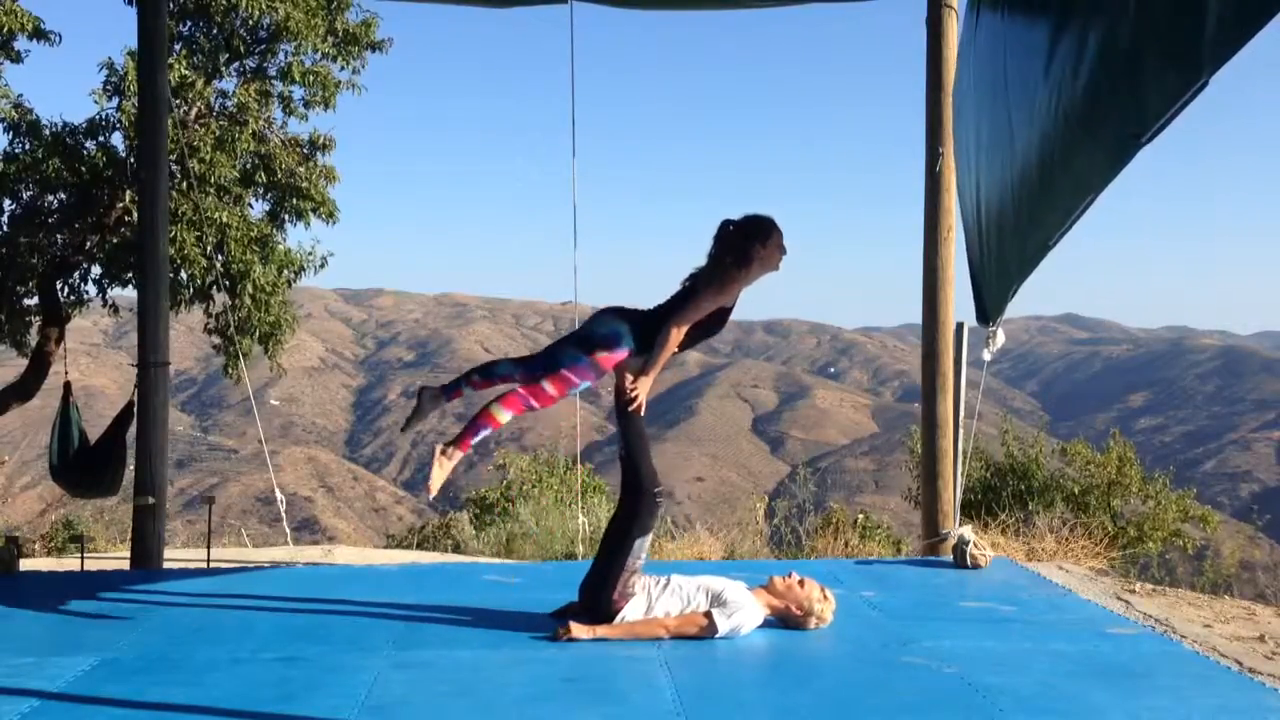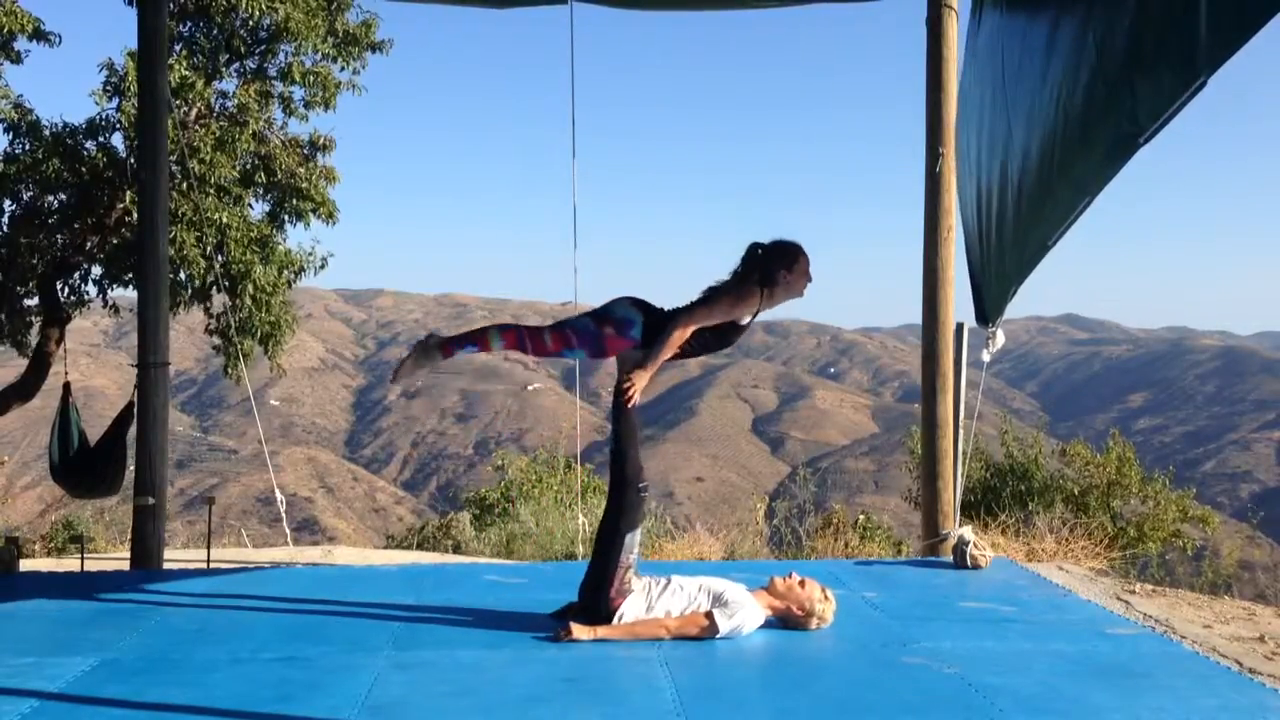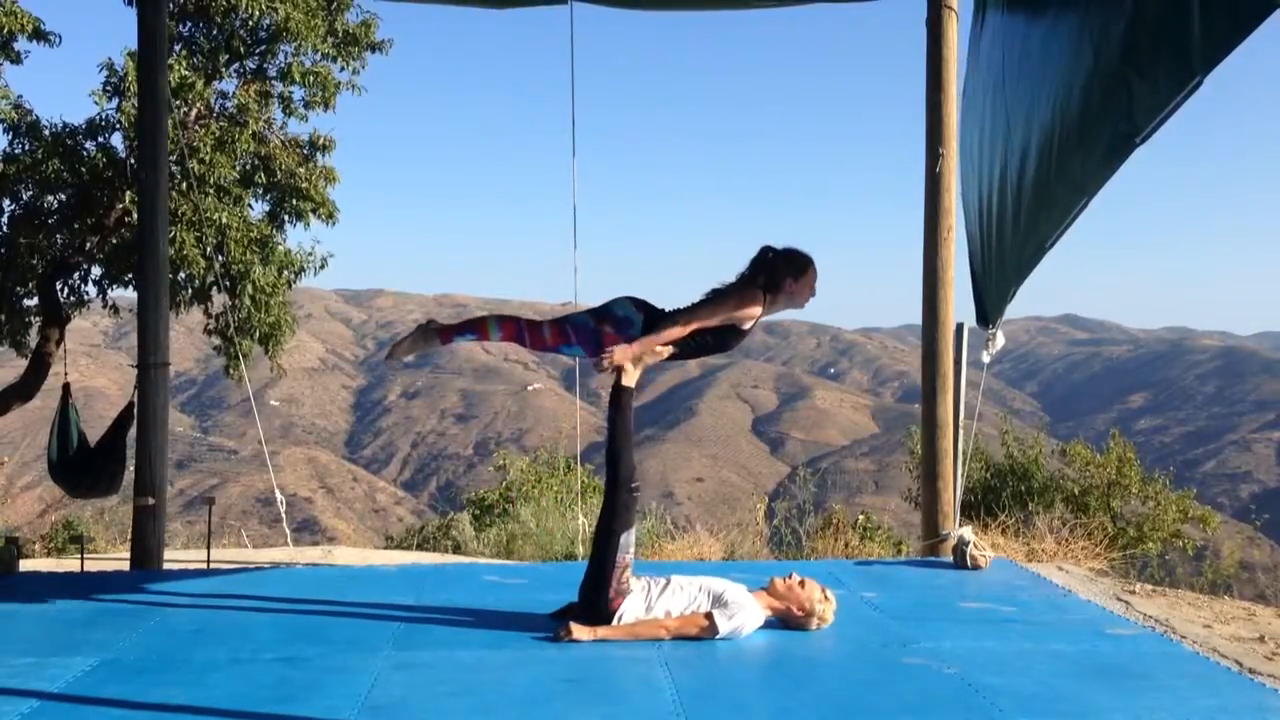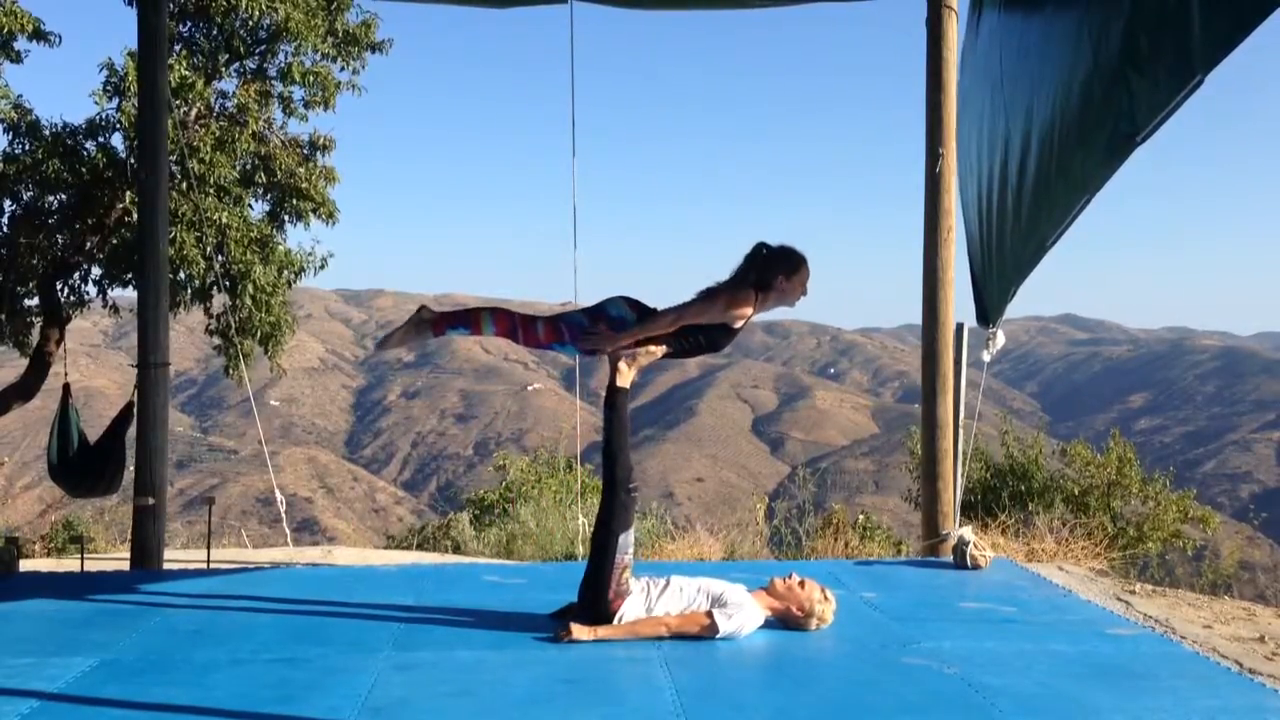
dt=0.5s
person 1, frame 1
left shoulder: (722, 274)
right shoulder: (730, 283)
right elbow: (677, 326)
left wrist: (640, 362)
right wrist: (648, 377)
left hip: (616, 328)
right hip: (616, 337)
left knee: (526, 370)
right knee: (537, 391)
left ankle: (438, 395)
right ankle: (453, 451)
person 1, frame 2
left shoulder: (744, 294)
right shoulder: (749, 300)
right elbow: (683, 326)
left wrist: (642, 363)
right wrist: (646, 371)
left hip: (631, 326)
right hip: (628, 327)
left knee: (536, 339)
right knee: (532, 341)
left ankle: (440, 345)
right ankle: (437, 349)
person 1, frame 3
left shoulder: (747, 299)
right shoulder: (750, 306)
right elbow: (687, 323)
left wrist: (635, 347)
right wrist: (634, 350)
left hip: (632, 325)
right hip: (629, 328)
left knee: (536, 333)
right knee: (532, 334)
left ankle: (440, 331)
right ankle: (435, 336)
person 1, frame 4
left shoulder: (739, 296)
right shoulder: (742, 304)
right elbow: (677, 317)
left wrist: (623, 339)
right wrist: (621, 341)
left hip: (625, 322)
right hip: (623, 325)
left knee: (530, 329)
right knee: (527, 330)
left ankle: (434, 320)
right ankle: (426, 328)
person 2, frame 1
left shoulder: (744, 615)
right shoulder: (743, 596)
left elbow: (668, 627)
left wrist: (594, 632)
left hip: (613, 608)
right hip: (616, 602)
left knee: (646, 495)
left ankle: (627, 398)
person 2, frame 2
left shoulder: (745, 616)
right shoulder: (742, 598)
left elbow: (668, 629)
left wrist: (594, 632)
left hip: (614, 606)
right hip: (614, 603)
left knee: (630, 492)
person 2, frame 3
left shoulder: (744, 616)
right shoulder: (744, 599)
left elbow: (668, 628)
left wrist: (594, 632)
left hip: (613, 608)
right hip: (616, 602)
left knee: (623, 496)
left ankle: (626, 381)
person 2, frame 4
left shoulder: (745, 617)
right shoulder: (742, 600)
left elbow: (668, 626)
left wrist: (594, 631)
left hip: (612, 610)
right hip: (616, 607)
left knee: (620, 499)
left ankle: (621, 379)
